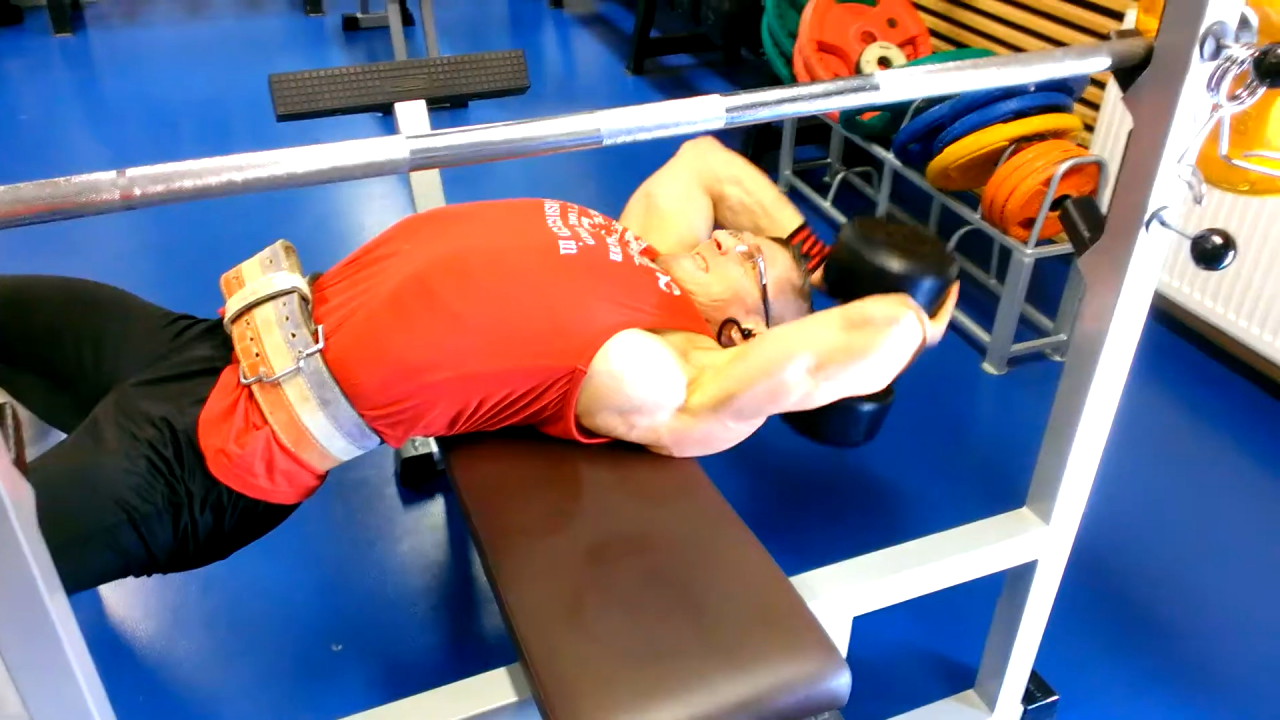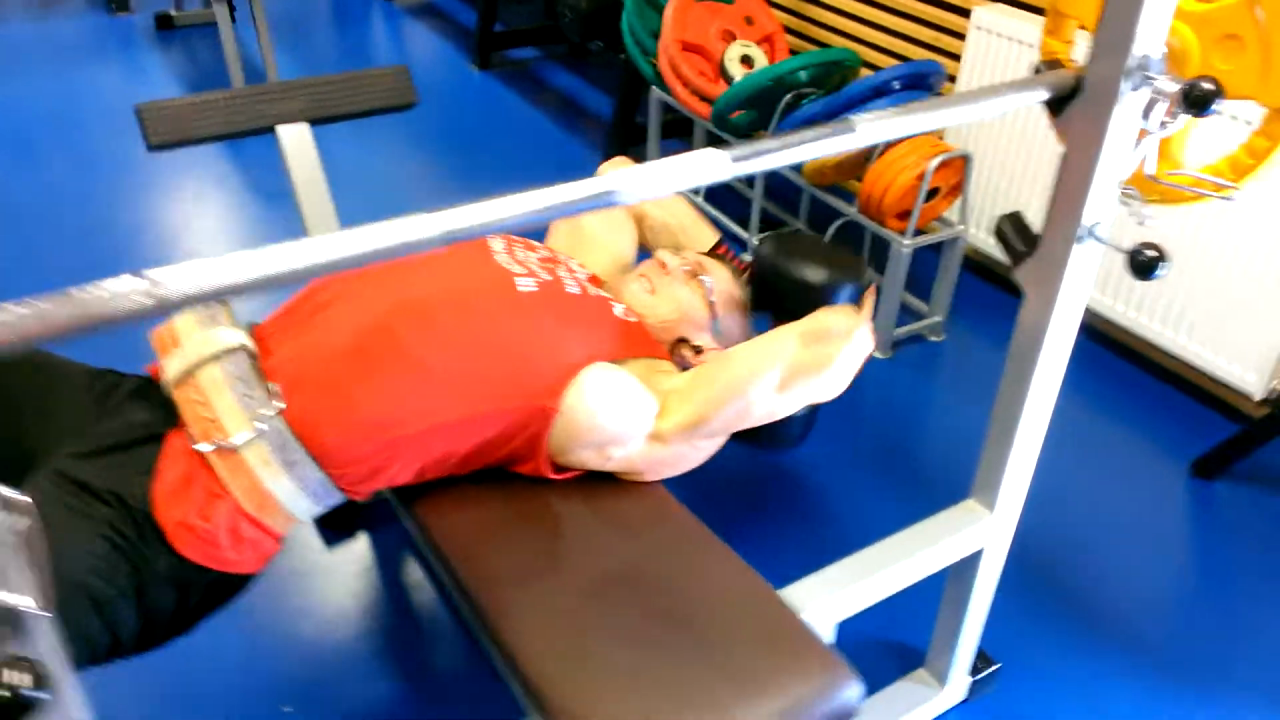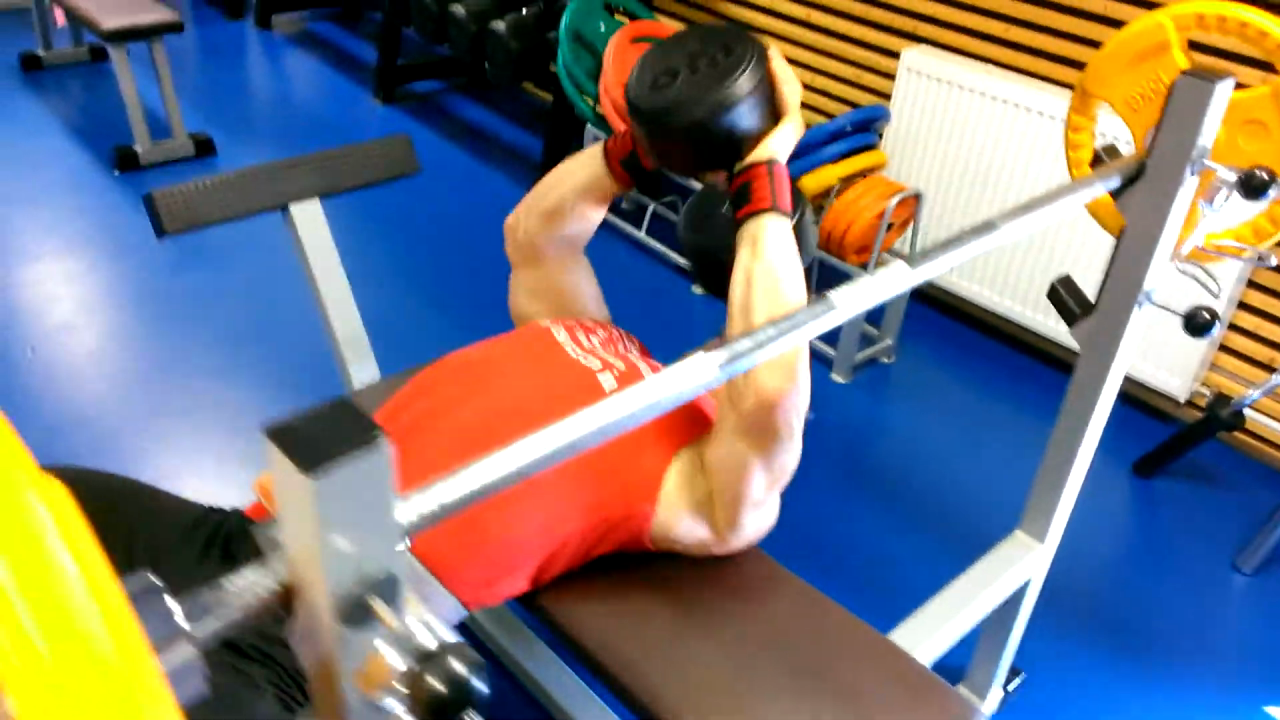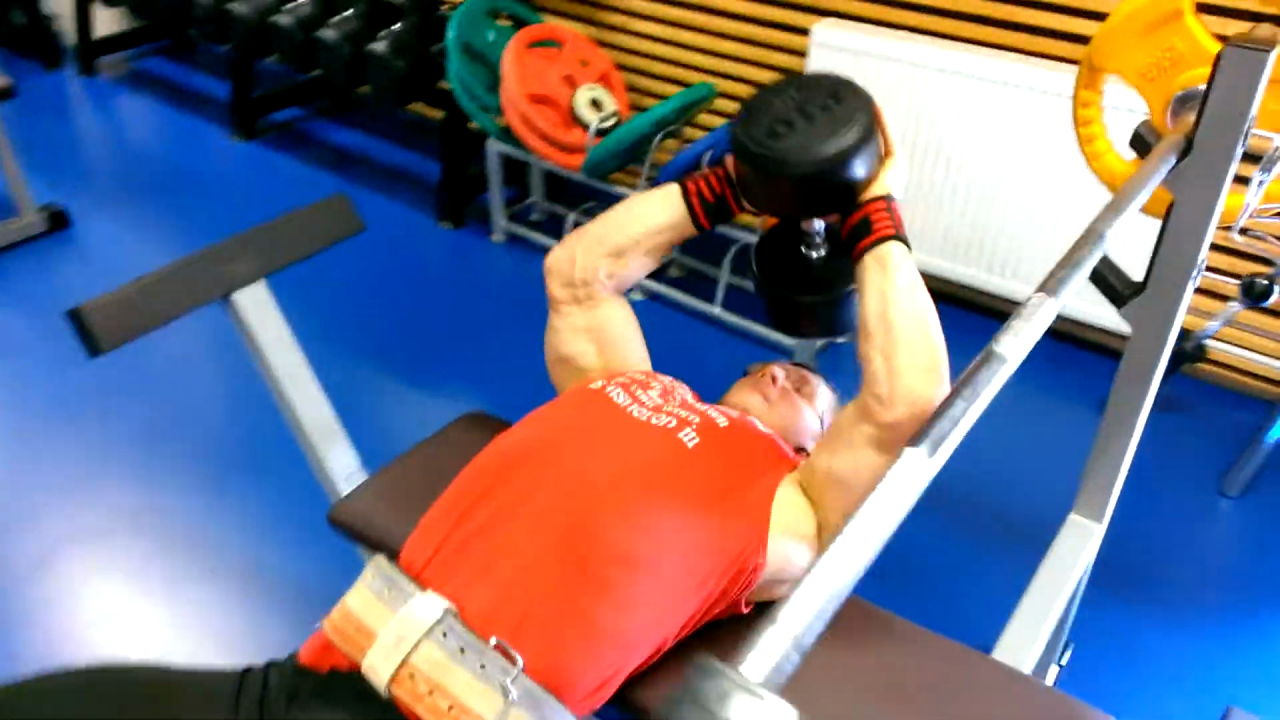
dt=0.7s
person 1, frame 1
left shoulder: (660, 379)
right shoulder: (653, 257)
left elbow: (873, 338)
right elbow: (704, 158)
left wrist: (918, 319)
right wrist: (817, 254)
person 1, frame 2
left shoulder: (620, 403)
right shoulder: (594, 275)
left elbow: (818, 354)
right elbow: (622, 178)
left wrist: (852, 320)
right wrist: (737, 262)
person 1, frame 3
left shoulder: (724, 492)
right shoulder: (600, 348)
left elbow: (771, 387)
right elbow: (534, 231)
left wrist: (764, 179)
right wrist: (640, 147)
person 1, frame 4
left shoulder: (797, 511)
right shoulder: (632, 391)
left elbow: (910, 400)
right elbow: (577, 272)
left wrist: (873, 218)
right wrist: (725, 187)
